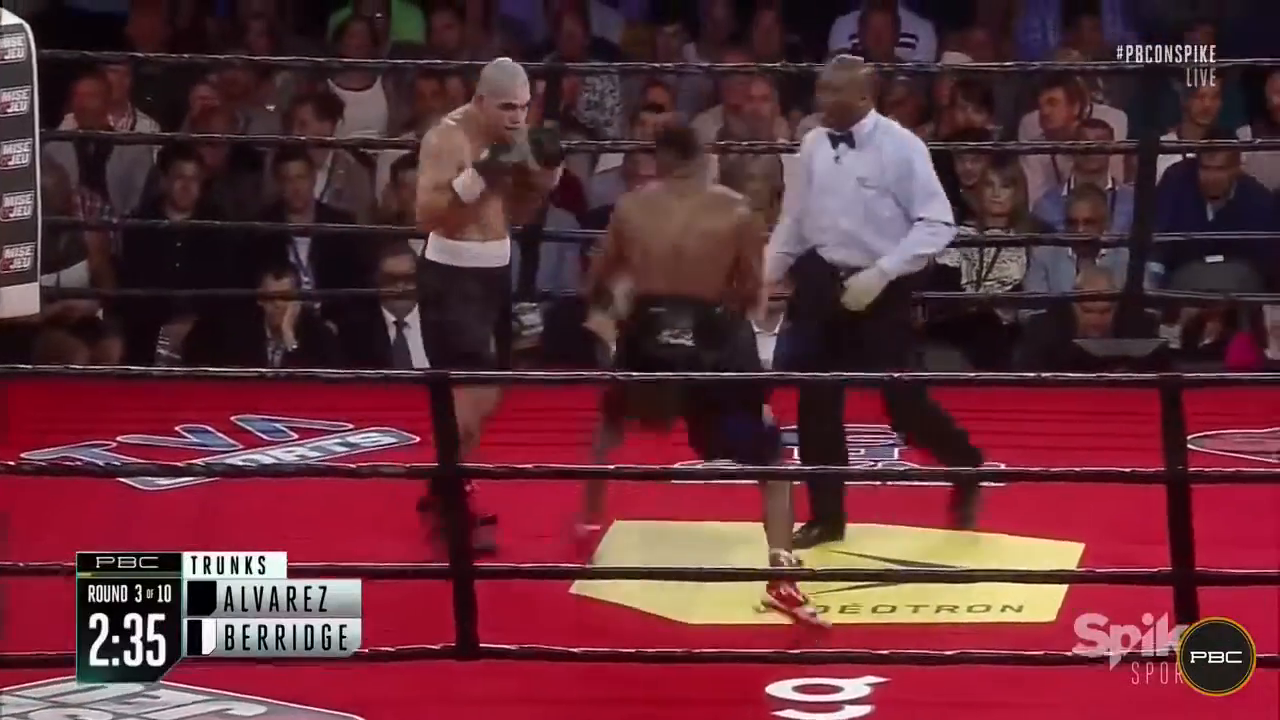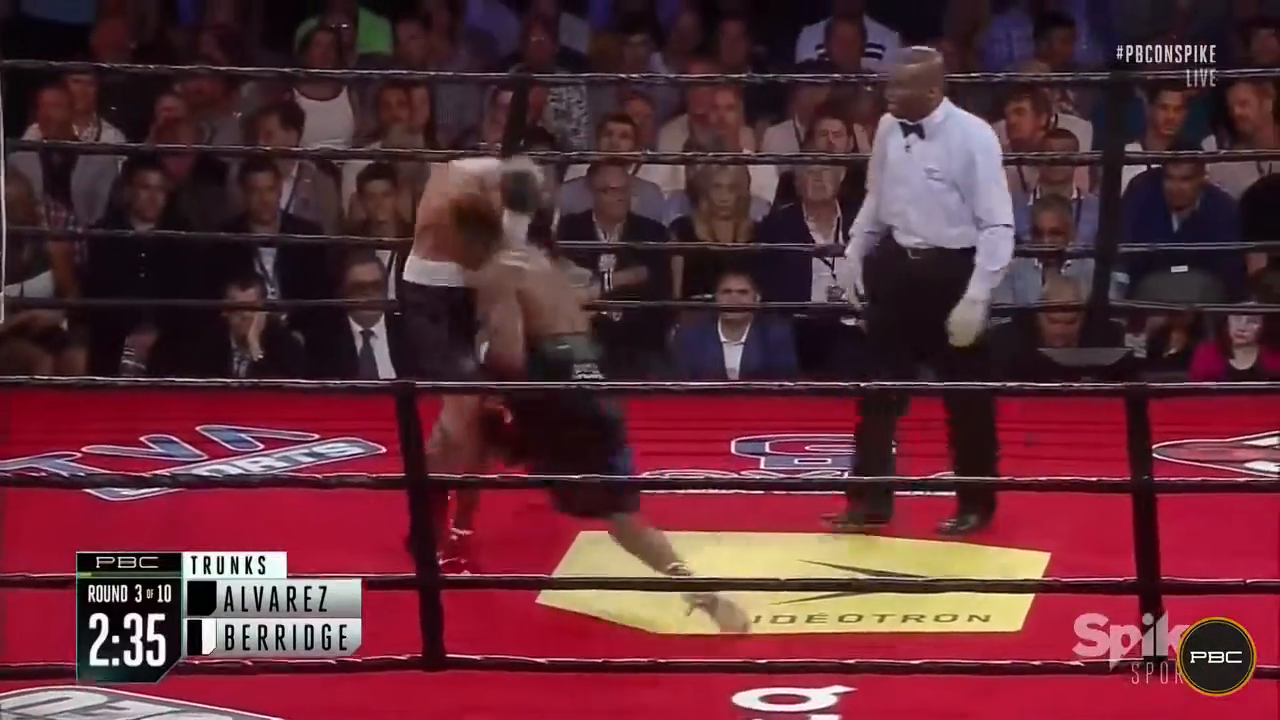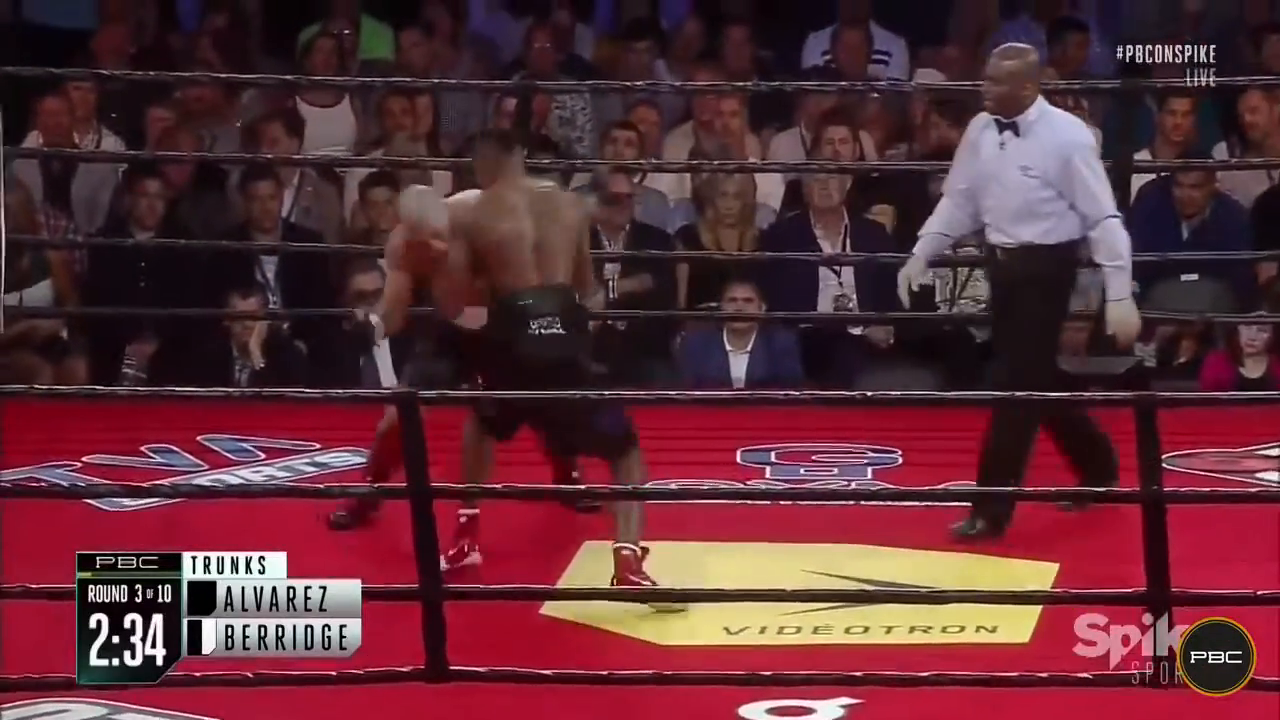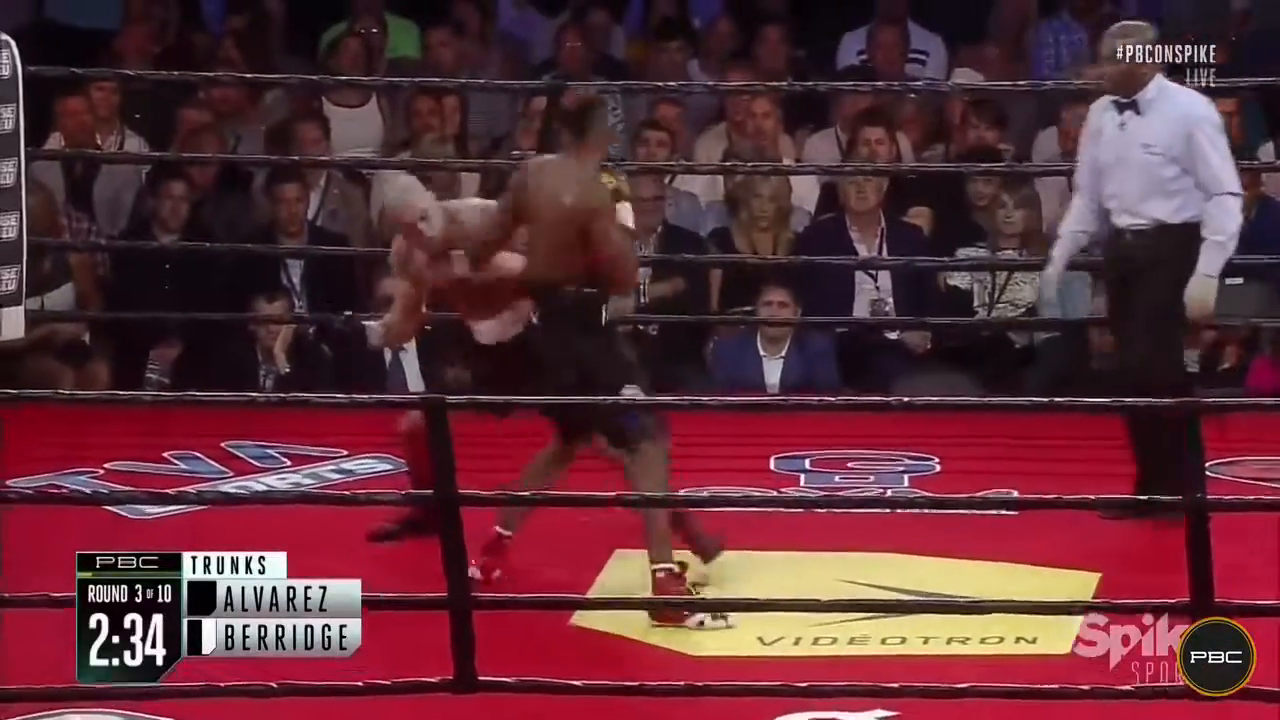
dt=0.3s
person 1, frame 1
left shoulder: (901, 146)
right shoulder: (812, 144)
left elbow: (936, 223)
right elbow: (793, 219)
left wrist: (879, 274)
right wrist: (769, 272)
left hip: (884, 284)
right hip: (822, 280)
left knee: (902, 399)
right knee: (815, 401)
left ankle: (965, 474)
right ankle: (824, 516)
person 1, frame 2
left shoulder: (972, 138)
right shoulder: (889, 130)
left elbow: (997, 228)
left wrist: (975, 301)
right wrist: (855, 254)
left hip: (953, 268)
right hip: (899, 264)
left knee: (963, 391)
right knee: (882, 382)
left ankle: (976, 502)
right ankle: (871, 498)
person 1, frame 3
left shoulder: (1067, 136)
right shoulder: (980, 130)
left elbow: (1104, 219)
right elbow: (958, 199)
left wrist: (1119, 297)
right wrist: (920, 255)
left hip: (1047, 267)
right hip: (1003, 264)
left knee: (1015, 386)
right knee: (1035, 381)
left ankle: (992, 508)
right ankle: (1098, 473)
person 1, frame 4
left shoulder: (1189, 110)
right shoulder: (1100, 114)
left elbow: (1225, 197)
right elbow: (1088, 194)
left wrist: (1206, 274)
right wrist: (1060, 257)
left hip: (1171, 248)
right hip: (1122, 249)
left knee: (1154, 366)
right knee: (1135, 367)
left ankle: (1183, 484)
right ankle: (1158, 485)
person 2, frame 1
left shoulder: (629, 210)
right shoulder: (736, 210)
left elbow: (595, 287)
right elbow: (750, 296)
left wrist: (611, 303)
left hip: (646, 344)
right hip: (712, 346)
left knee: (613, 417)
right knee: (770, 460)
right ankle: (783, 581)
person 2, frame 2
left shoulder: (492, 279)
right shoulder: (530, 256)
left elbow: (512, 359)
left wrist: (486, 355)
left hip: (550, 387)
right hip: (588, 383)
right knee: (620, 510)
right ankle: (692, 584)
person 2, frame 3
left shoulder: (470, 213)
right shoulder: (569, 202)
left elbow: (451, 304)
left hip: (512, 336)
right hip: (568, 336)
left knee: (484, 427)
right knee: (623, 451)
left ankle: (465, 539)
right ankle: (628, 563)
person 2, frame 4
left shoulder: (534, 173)
right shoulder: (594, 193)
left elbow: (487, 243)
right elbow: (624, 280)
right wrist: (623, 220)
left hip: (543, 324)
right hip: (579, 329)
left knee: (568, 441)
right knee: (646, 445)
left ankle: (495, 551)
right ankle: (666, 582)
person 3, frame 1
left shoulder: (519, 136)
right shoulder: (445, 137)
left elbow: (529, 209)
right elbow: (426, 214)
left wrist: (550, 166)
right wrist: (479, 175)
left hip: (496, 270)
right hip: (452, 274)
left knee: (484, 391)
right knee: (478, 395)
person 3, frame 2
left shoulder: (501, 187)
right shoulder: (457, 185)
left hip: (471, 287)
right hip: (429, 293)
right knee: (461, 404)
right ankle: (428, 524)
person 3, frame 3
right shoulder: (402, 244)
right elbow: (393, 313)
right hip: (451, 328)
right knee: (399, 419)
left ankle: (565, 476)
right ankle: (368, 495)
person 3, frame 4
left shoulder: (479, 220)
right shoulder: (409, 255)
right elbow: (403, 323)
left hip: (529, 335)
right hip: (485, 345)
left knee: (576, 434)
right knee: (415, 426)
left ankle: (678, 525)
right ankle: (427, 510)
